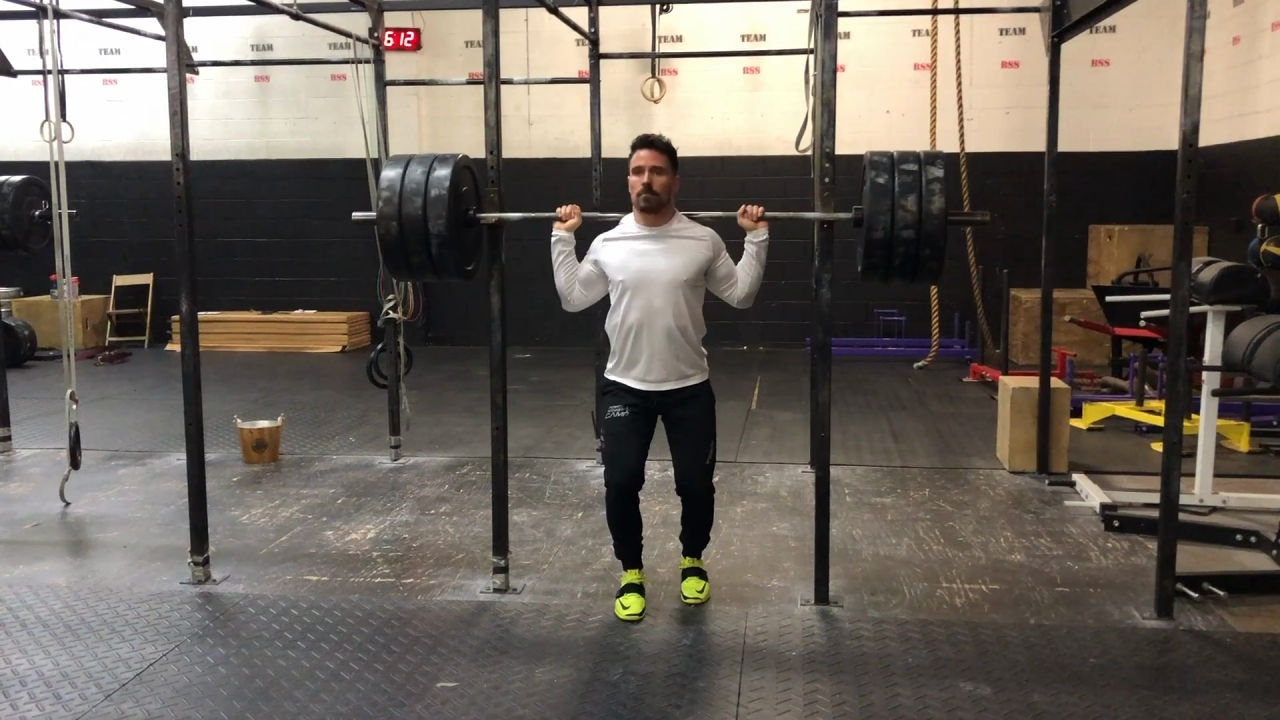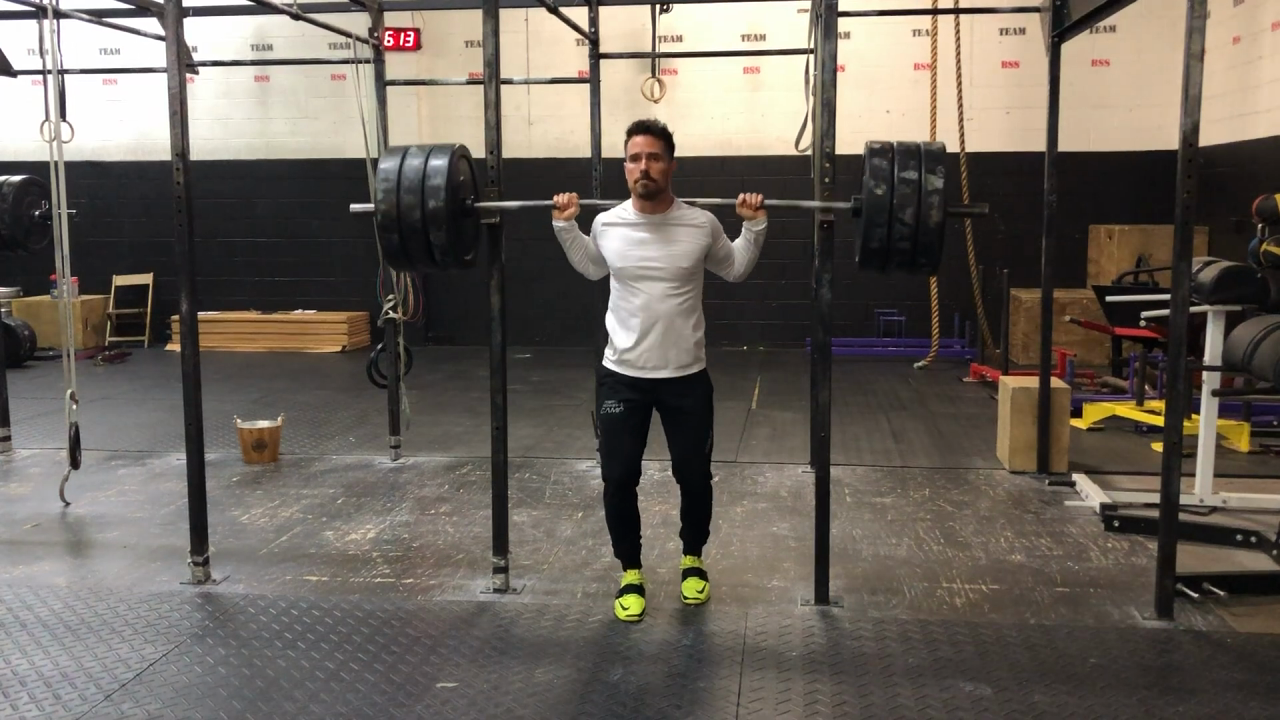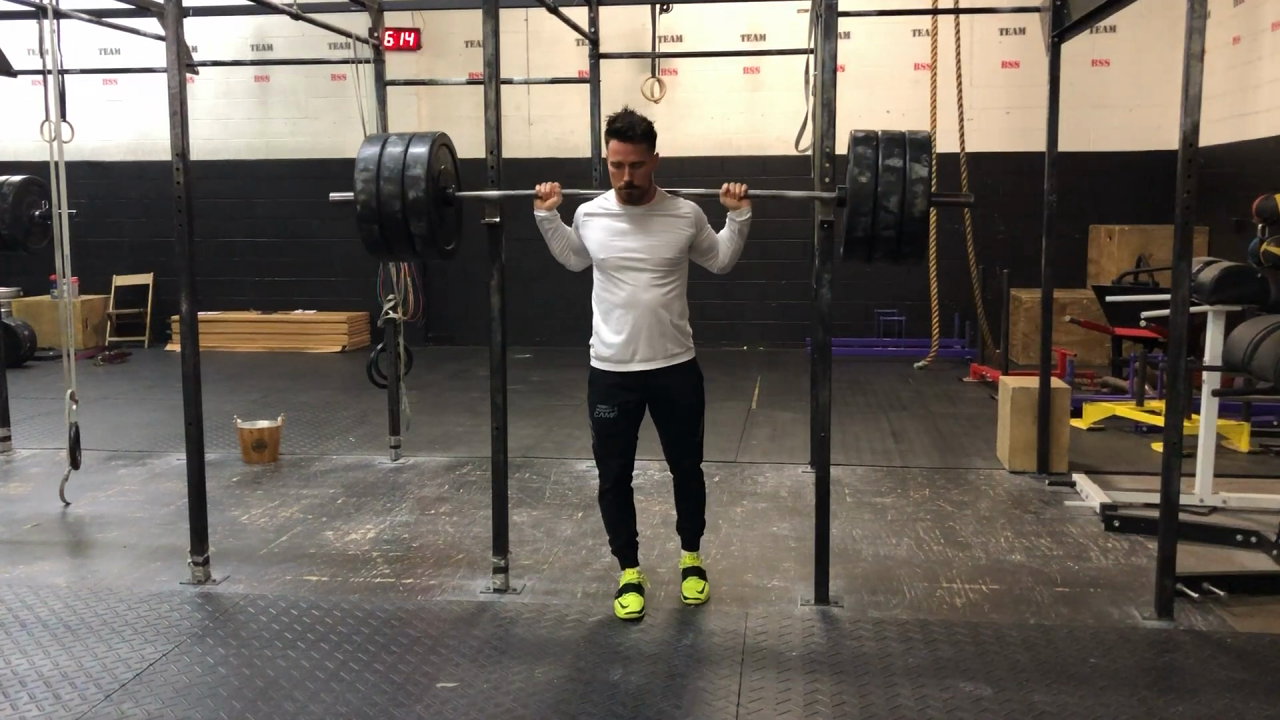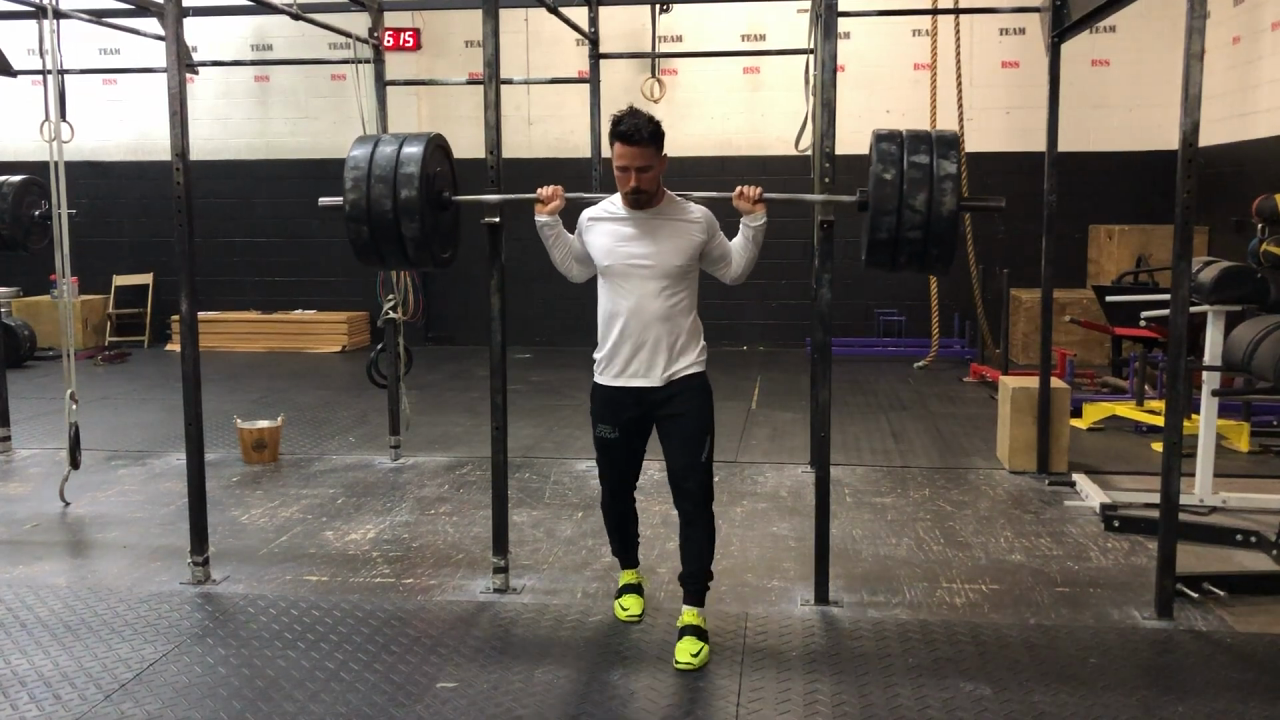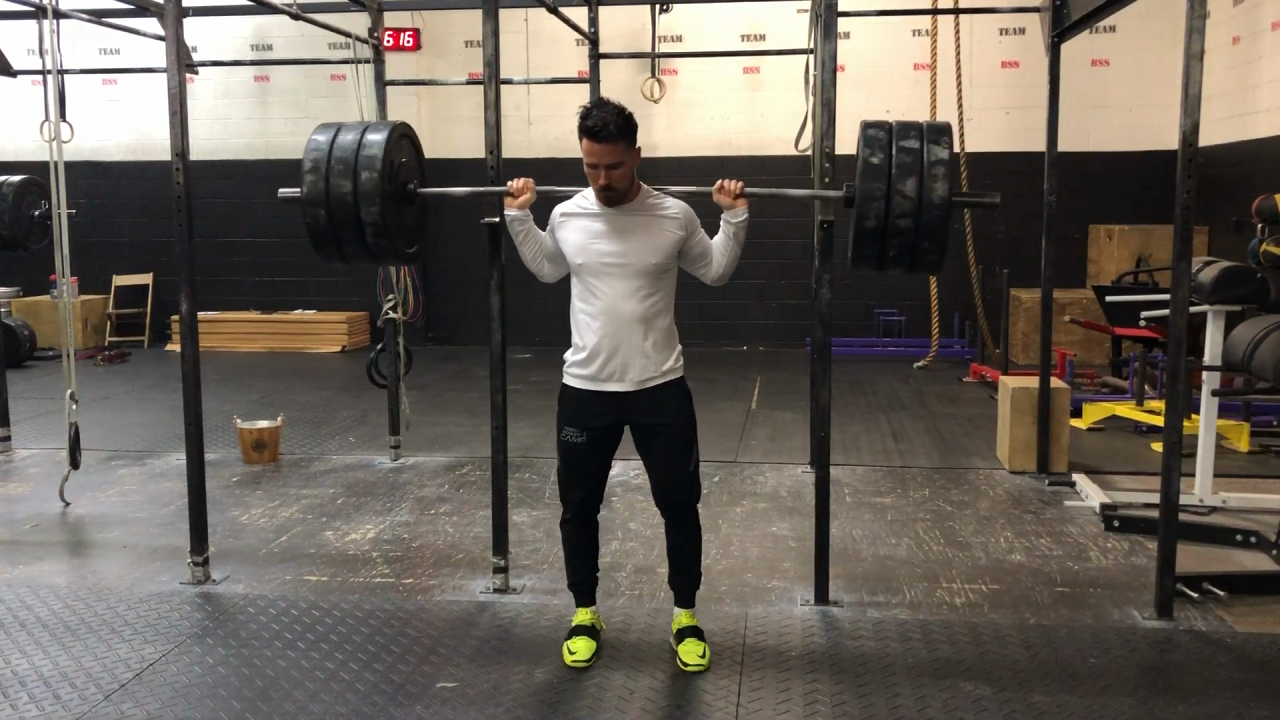
dt=1s
person 1, frame 1
left shoulder: (703, 241)
right shoulder: (608, 243)
left elbow: (742, 295)
right elbow: (572, 298)
left wrist: (756, 238)
right wrist: (562, 239)
left hip: (689, 387)
right hip: (625, 385)
left knee: (696, 484)
right knee: (621, 483)
left ankle: (693, 560)
right ankle: (632, 573)
person 1, frame 2
left shoulder: (701, 225)
right shoulder: (606, 223)
left elbow: (736, 269)
left wrist: (754, 226)
right wrist: (564, 225)
left hip: (686, 376)
right hip: (621, 375)
left knee: (693, 477)
right knee: (619, 479)
left ankle: (692, 559)
right ankle: (631, 573)
person 1, frame 3
left shoulder: (686, 215)
right shoulder: (588, 214)
left elbow: (721, 261)
right elbow: (572, 259)
left wrist: (738, 215)
right wrist: (547, 215)
left hip: (675, 368)
right hip: (610, 371)
left knee: (686, 469)
right knee: (614, 477)
left ankle: (691, 557)
right ankle: (629, 572)
person 1, frame 4
left shoulder: (697, 220)
right shoulder: (594, 219)
left elbow: (734, 271)
right elbow: (575, 269)
left wrist: (753, 221)
right wrist: (547, 220)
left hip: (683, 381)
right hip: (614, 383)
left knee: (693, 497)
right knee: (616, 491)
left ankle: (693, 613)
right ankle: (630, 572)
person 1, frame 5
left shoulder: (674, 216)
right shoulder: (565, 215)
left elbow: (715, 271)
right elbow: (547, 269)
left wrist: (734, 216)
right wrist: (518, 216)
left hip: (659, 388)
right hip: (585, 388)
left knee: (679, 502)
right knee: (578, 506)
left ankle: (686, 615)
right ankle: (585, 613)
